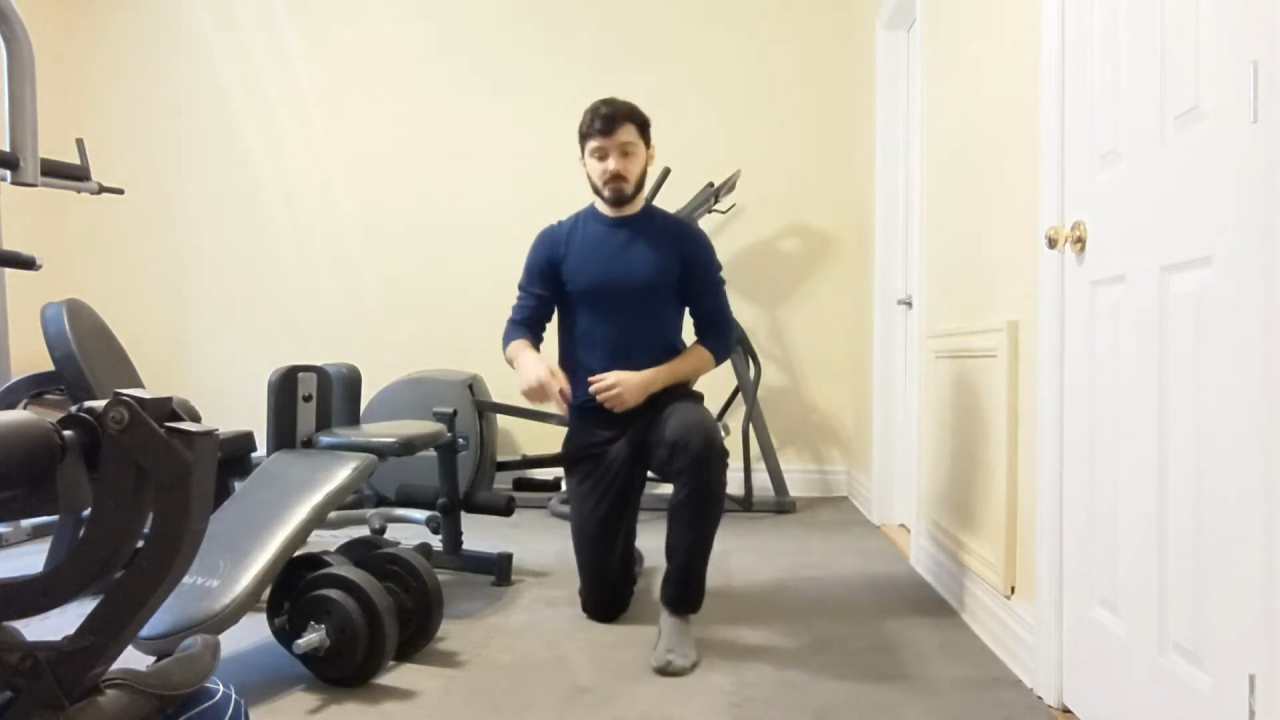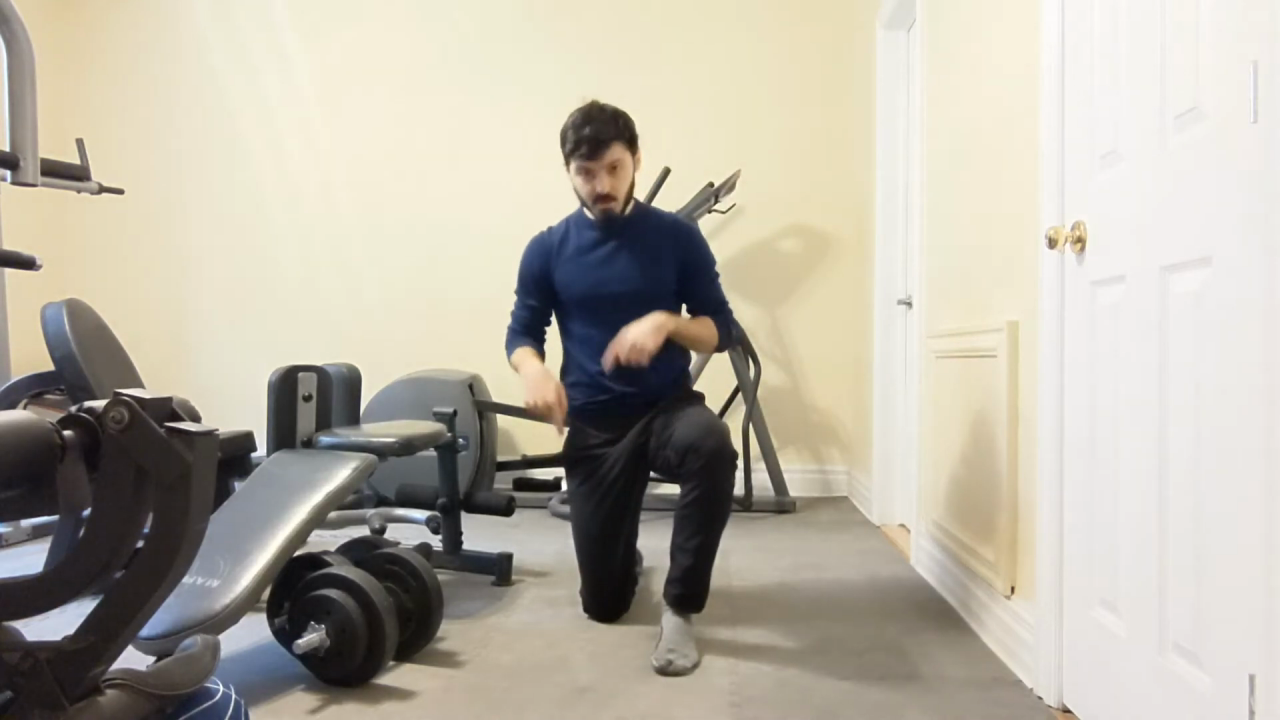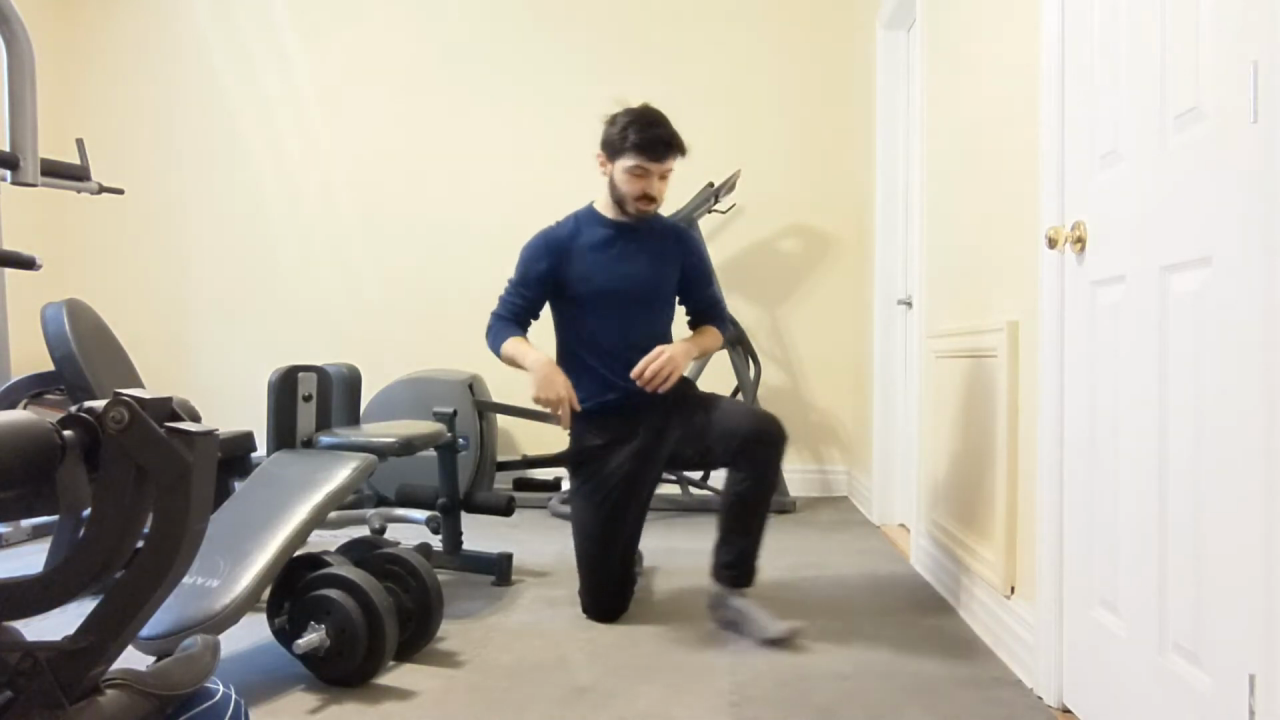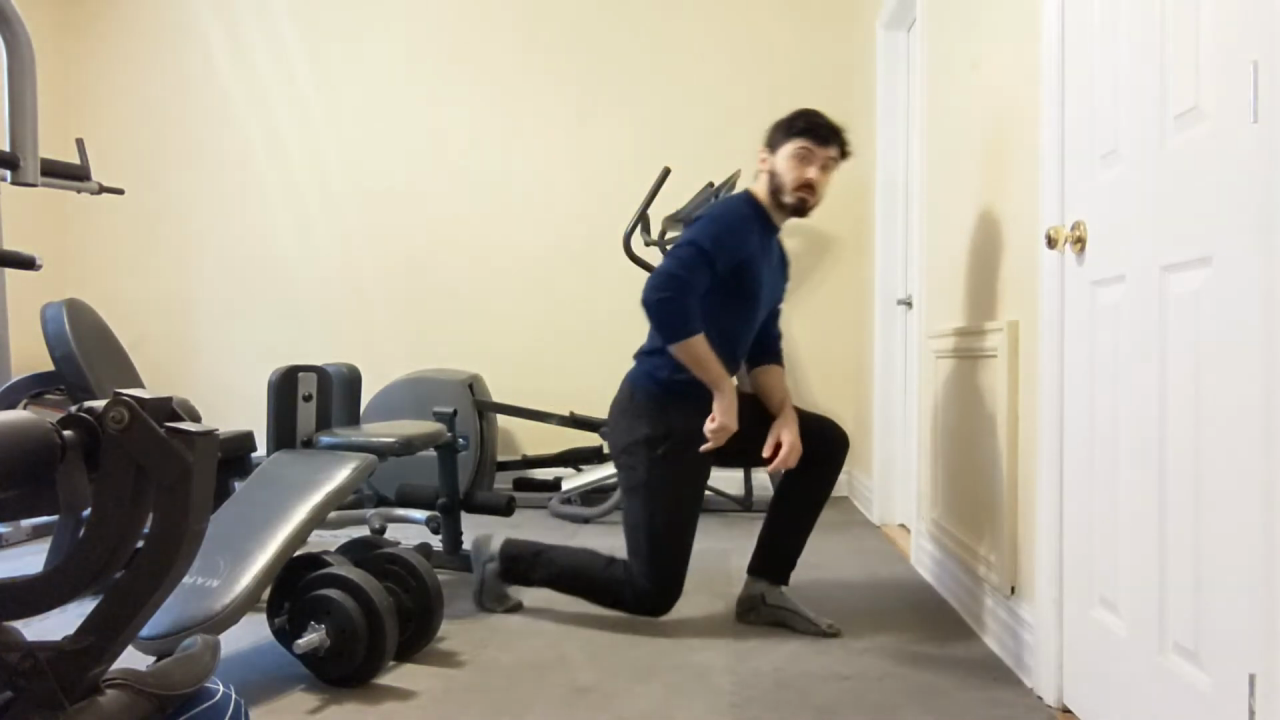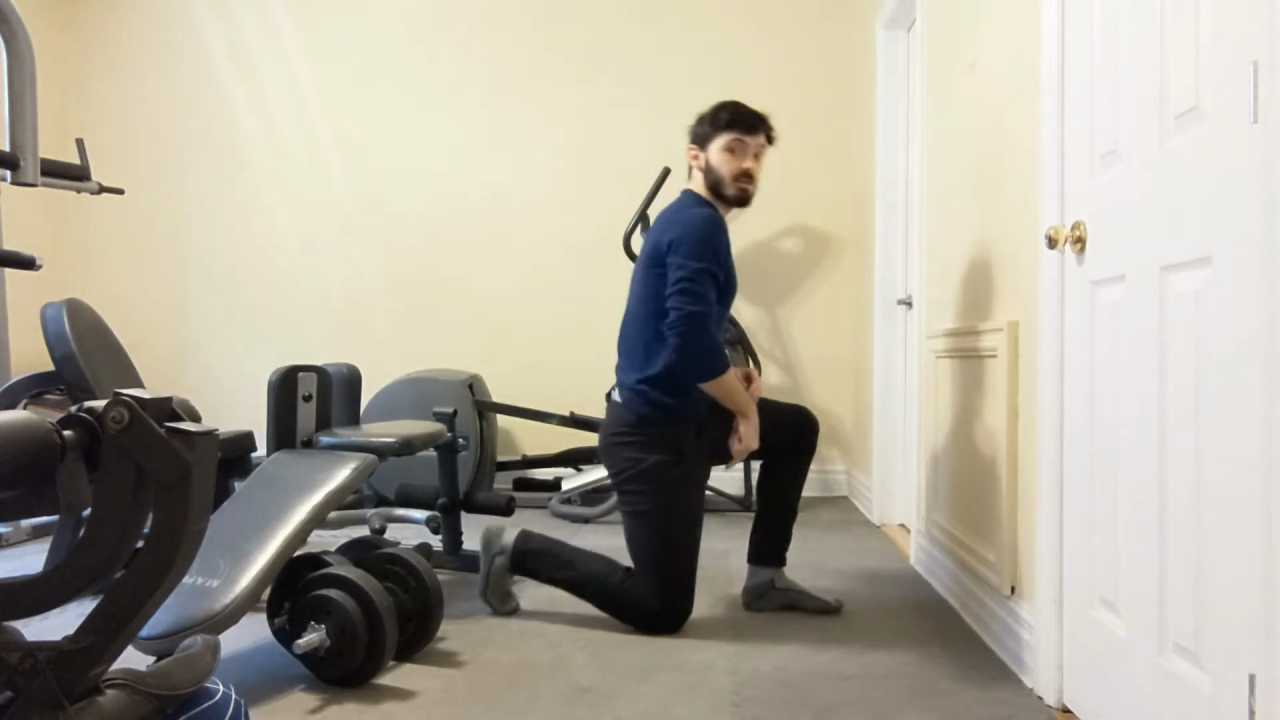
dt=1s
person 1, frame 1
left shoulder: (682, 239)
right shoulder: (556, 244)
left elbow: (719, 337)
right elbow: (518, 330)
left wrist: (648, 381)
right wrist: (531, 362)
left hip: (665, 401)
right hip: (593, 422)
left knee: (701, 445)
right knee: (602, 603)
left ankle: (678, 610)
right ankle: (627, 557)
person 1, frame 2
left shoulder: (677, 237)
right shoulder: (547, 250)
left elbow: (721, 328)
right elbow: (522, 330)
left wrist: (664, 323)
right wrist: (532, 369)
left hip: (667, 404)
right hip: (593, 424)
left knee: (712, 447)
right knee: (603, 603)
left ankle: (679, 609)
right ankle: (627, 557)
person 1, frame 3
left shoulder: (678, 242)
right shoulder: (555, 246)
left elbow: (715, 322)
right elbow: (502, 327)
left wrist: (686, 349)
right wrist: (539, 362)
left hip: (670, 407)
right hip: (600, 427)
left knee: (759, 432)
right knee: (603, 604)
left ankle: (730, 591)
right ankle: (621, 553)
person 1, frame 4
left shoulder: (774, 253)
right shoulder: (727, 222)
left elbow: (764, 349)
right elbow: (663, 298)
left wrist: (785, 416)
right wrist: (723, 391)
left hip: (704, 405)
right hip: (655, 415)
left knee: (825, 444)
right knee: (651, 590)
left ankle: (764, 590)
right ankle: (504, 557)
person 1, frame 5
left shoulder: (685, 220)
right shoulder: (699, 224)
right elbow: (691, 339)
left wrist: (728, 376)
right wrist: (746, 410)
left hip: (673, 415)
right hip: (652, 431)
left knee: (797, 427)
right knee: (662, 609)
left ankle: (764, 578)
right ankle: (518, 548)
